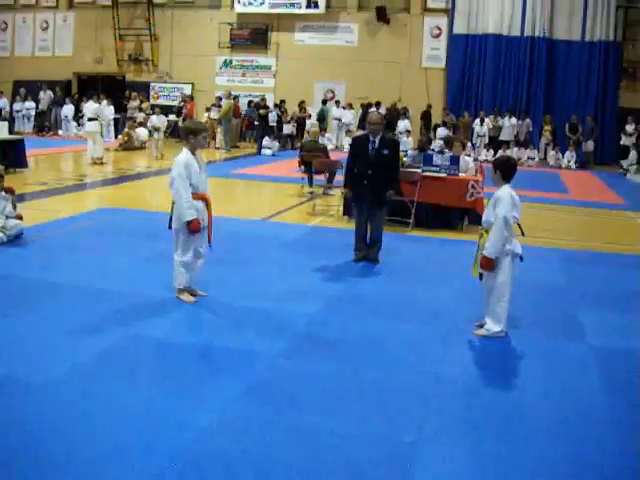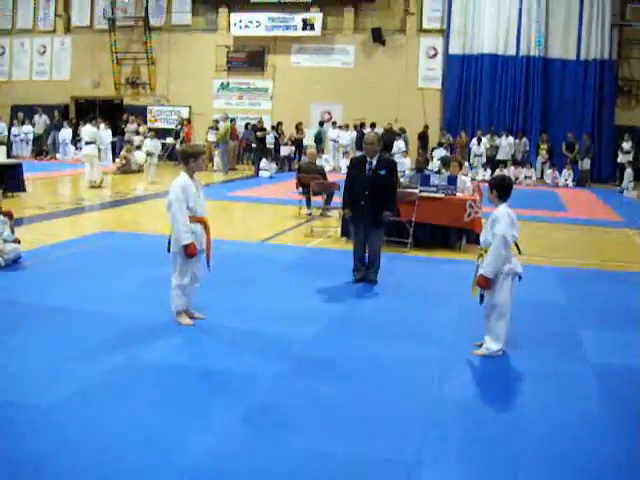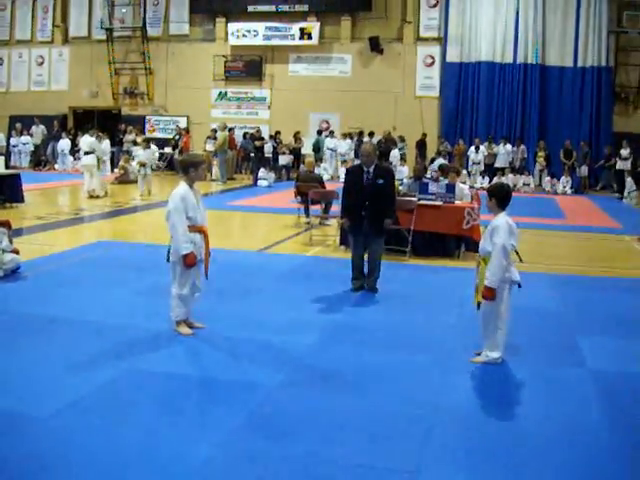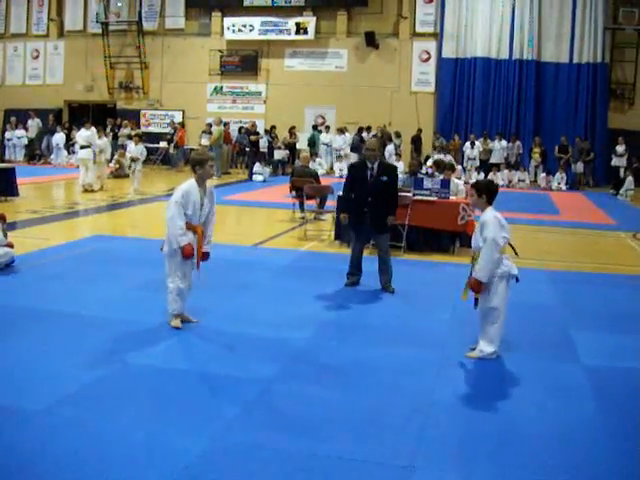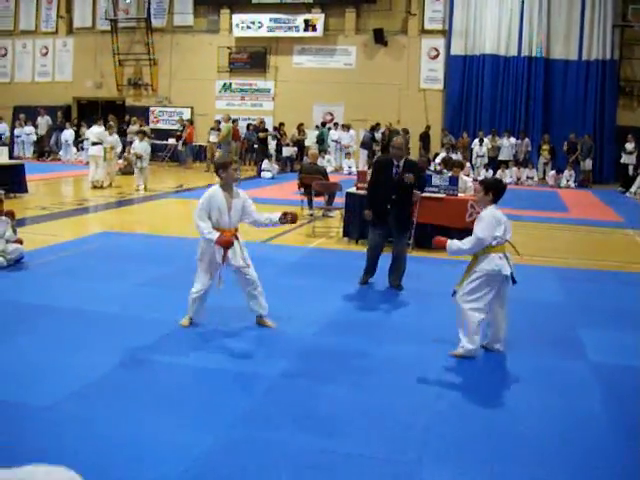
dt=0.4s
person 1, frame 1
left shoulder: (503, 196)
right shoulder: (504, 193)
left elbow: (500, 226)
left wrist: (489, 253)
right wrist: (488, 250)
left hip: (500, 249)
right hip: (498, 247)
left knee: (497, 288)
right knee: (492, 287)
left ankle: (495, 327)
right ankle: (491, 320)
person 1, frame 2
left shoulder: (501, 215)
right shoulder: (501, 213)
left elbow: (499, 246)
left wrist: (486, 272)
right wrist: (486, 269)
left hip: (499, 268)
right hip: (497, 267)
left knee: (497, 307)
right knee: (492, 306)
left ankle: (493, 346)
right ankle: (491, 340)
person 1, frame 3
left shoulder: (501, 224)
right shoulder: (500, 221)
left elbow: (499, 256)
left wrist: (490, 284)
left hip: (497, 277)
right hip: (494, 275)
left knee: (494, 315)
right knee: (489, 315)
left ankle: (492, 353)
right ankle: (490, 349)
person 1, frame 4
left shoulder: (489, 219)
right shoulder: (488, 216)
left elbow: (490, 250)
left wrist: (479, 277)
right wrist: (478, 274)
left hip: (494, 271)
right hip: (492, 270)
left knee: (492, 310)
right knee: (487, 310)
left ankle: (487, 349)
right ankle: (485, 345)
person 1, frame 5
left shoulder: (487, 216)
right shoulder: (498, 215)
left elbow: (474, 243)
left wrist: (446, 244)
left hip: (488, 265)
right hip: (498, 264)
left knee: (465, 300)
right knee: (496, 306)
left ankle: (468, 346)
right ankle: (495, 342)
person 2, frame 1
left shoulder: (198, 159)
right shoulder: (182, 161)
right elbow: (181, 193)
left wrist: (205, 214)
right wrist: (191, 218)
left hip: (200, 212)
right hip: (187, 214)
left knee: (198, 252)
right knee: (184, 252)
left ankle: (189, 286)
right ankle: (181, 289)
person 2, frame 2
left shoulder: (196, 182)
right shoulder: (179, 185)
right elbow: (178, 217)
left wrist: (202, 236)
right wrist: (187, 241)
left hip: (198, 235)
right hip: (186, 236)
left knee: (194, 275)
right knee: (182, 276)
left ankle: (187, 308)
right ankle: (179, 311)
person 2, frame 3
left shoulder: (195, 192)
right shoulder: (179, 195)
right elbow: (178, 227)
left wrist: (204, 247)
right wrist: (186, 251)
left hip: (197, 244)
right hip: (185, 246)
left knee: (194, 285)
right knee: (182, 285)
left ankle: (187, 318)
right ankle: (179, 321)
person 2, frame 4
left shoulder: (209, 191)
right shoulder: (184, 190)
left elbow: (209, 220)
right elbow: (174, 219)
left wrist: (205, 245)
right wrist: (183, 243)
left hip: (193, 239)
right hip: (179, 240)
left knee: (186, 279)
right knee: (177, 279)
left ankle: (179, 312)
right ankle: (175, 314)
person 2, frame 5
left shoulder: (240, 195)
right shoulder: (210, 195)
left elbow: (255, 217)
right elbow: (200, 222)
left wrist: (280, 218)
right wrist: (216, 238)
left hip: (234, 243)
right hip: (212, 244)
left knee: (252, 280)
right knee: (202, 283)
left ankle: (261, 316)
right ankle: (190, 315)
person 3, frame 1
left shoulder: (391, 143)
right shoulder: (357, 141)
left elbow: (394, 168)
right elbow: (350, 164)
left wrist: (392, 188)
right wrist: (348, 186)
left hip: (380, 190)
right hip: (360, 189)
left knee: (377, 225)
right knee: (360, 223)
left ankle: (373, 253)
right ankle: (360, 252)
person 3, frame 2
left shoulder: (389, 164)
right shoulder: (355, 162)
left elbow: (392, 189)
right elbow: (348, 185)
left wrist: (389, 209)
right wrist: (346, 206)
left hip: (377, 211)
right hip: (357, 210)
left knee: (374, 247)
right knee: (358, 245)
left ankle: (371, 274)
right ankle: (359, 273)
person 3, frame 3
left shoulder: (386, 172)
right shoulder: (351, 171)
left elbow: (390, 196)
right elbow: (346, 195)
left wrist: (389, 216)
right wrist: (345, 216)
left hip: (377, 220)
right hip: (356, 219)
left knee: (375, 255)
right knee: (357, 253)
left ankle: (371, 283)
right ankle: (358, 281)
person 3, frame 4
left shoulder: (389, 169)
right shoulder: (355, 167)
left elbow: (393, 193)
right elbow: (347, 190)
left wrist: (392, 213)
right wrist: (345, 211)
left hip: (380, 216)
right hip: (359, 214)
left knee: (383, 251)
right knee: (356, 249)
left ankle: (386, 282)
right ankle: (353, 277)
person 3, frame 5
left shoulder: (413, 166)
right shoulder: (380, 163)
left elbow: (421, 186)
right elbow: (372, 186)
left wrist: (414, 181)
right wrist: (368, 207)
left hip: (401, 214)
right hip: (381, 212)
left knee: (400, 250)
right knee: (374, 246)
left ankle: (395, 280)
right ankle: (367, 274)
